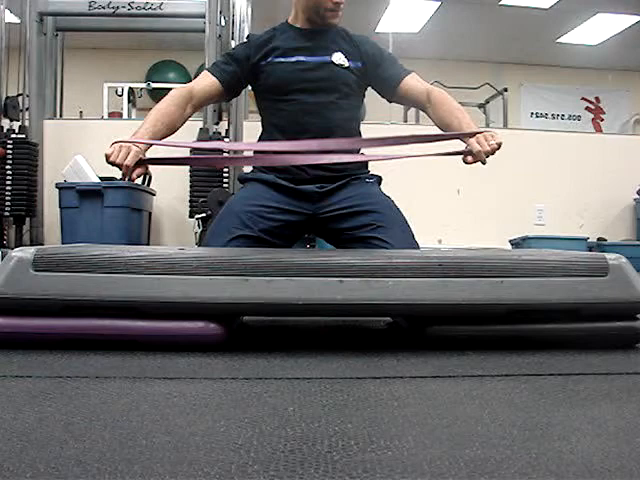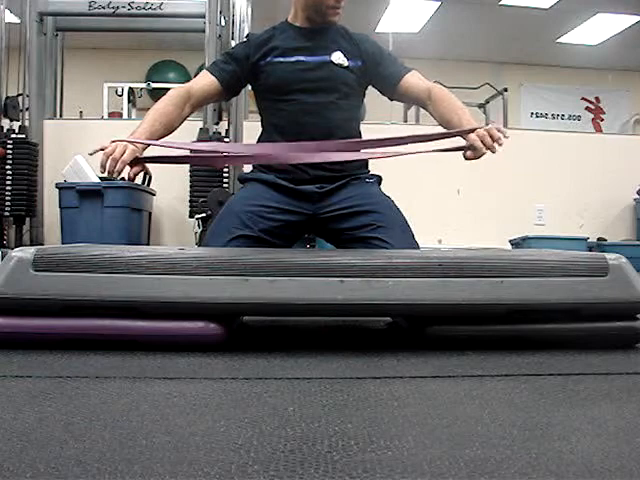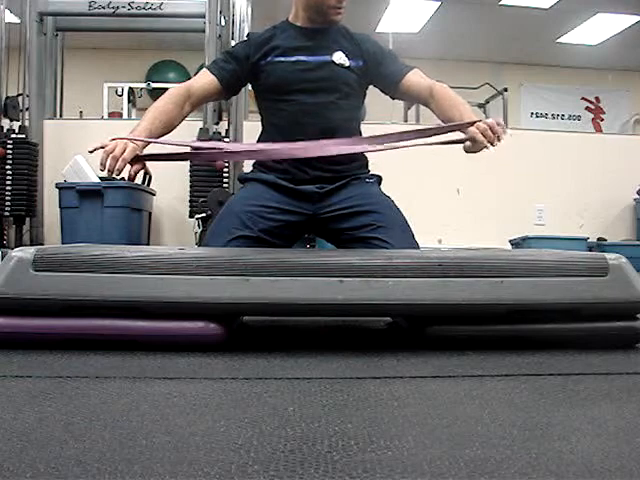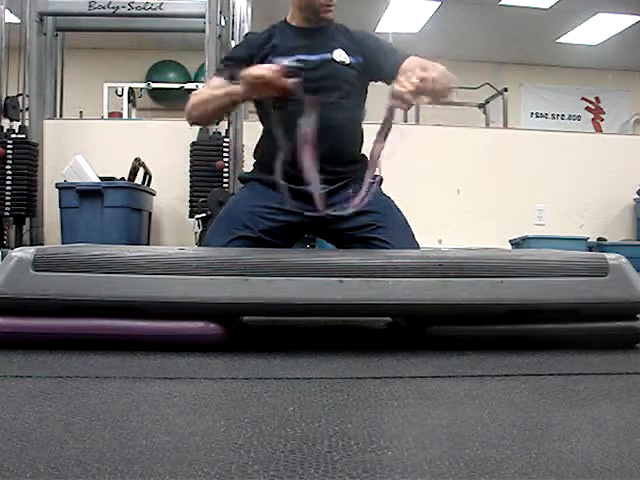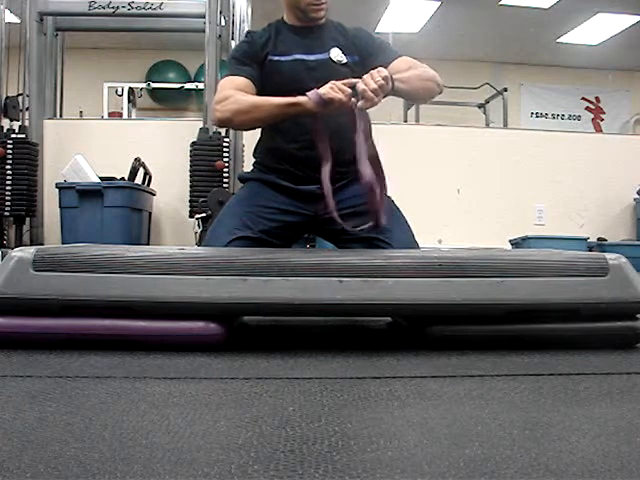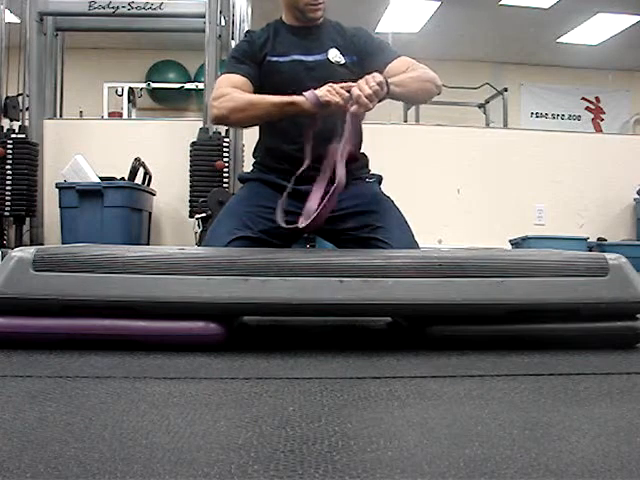
dt=0.4s
person 1, frame 1
left shoulder: (361, 50)
right shoulder: (259, 48)
left elbow: (427, 95)
right elbow: (189, 96)
left wrist: (473, 134)
right wrist: (139, 142)
left hip: (349, 186)
right hip: (273, 185)
person 1, frame 2
left shoulder: (361, 49)
right shoulder: (259, 47)
left elbow: (428, 93)
right elbow: (188, 95)
left wrist: (472, 129)
right wrist: (136, 142)
left hip: (349, 186)
right hip: (273, 186)
person 1, frame 3
left shoulder: (362, 48)
right shoulder: (259, 46)
left elbow: (430, 90)
right elbow: (188, 94)
left wrist: (472, 122)
right wrist: (137, 138)
left hip: (349, 186)
right hip: (272, 186)
person 1, frame 4
left shoulder: (360, 44)
right shoulder: (257, 46)
left elbow: (442, 77)
right elbow: (197, 110)
left wrist: (422, 81)
right wrist: (241, 90)
left hip: (348, 186)
right hip: (273, 186)
person 1, frame 5
left shoulder: (357, 41)
right shoulder: (256, 44)
left elbow: (431, 82)
right elbow: (224, 110)
left wrist: (390, 82)
right wrist: (307, 102)
left hip: (347, 184)
right hip: (274, 185)
person 1, frame 6
left shoulder: (356, 41)
right shoulder: (257, 45)
left elbow: (429, 81)
right elbow: (221, 107)
left wrist: (383, 84)
right wrist: (304, 102)
left hip: (348, 183)
right hip: (274, 184)
